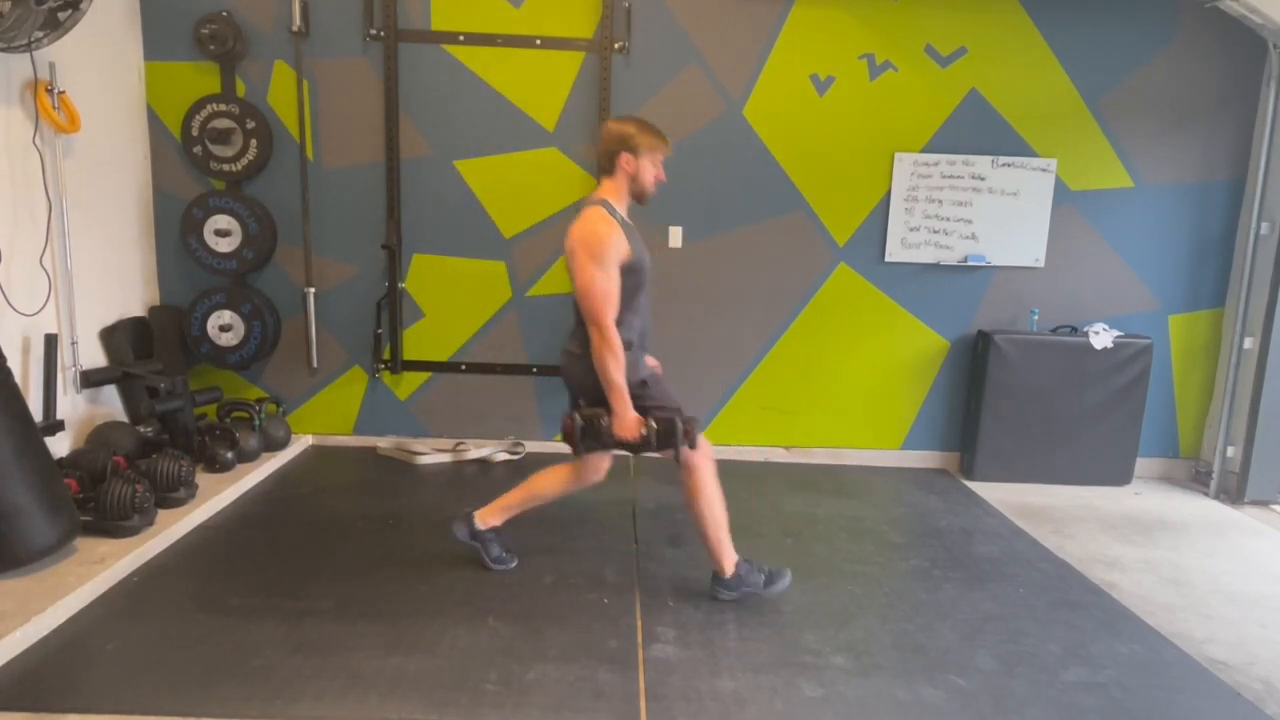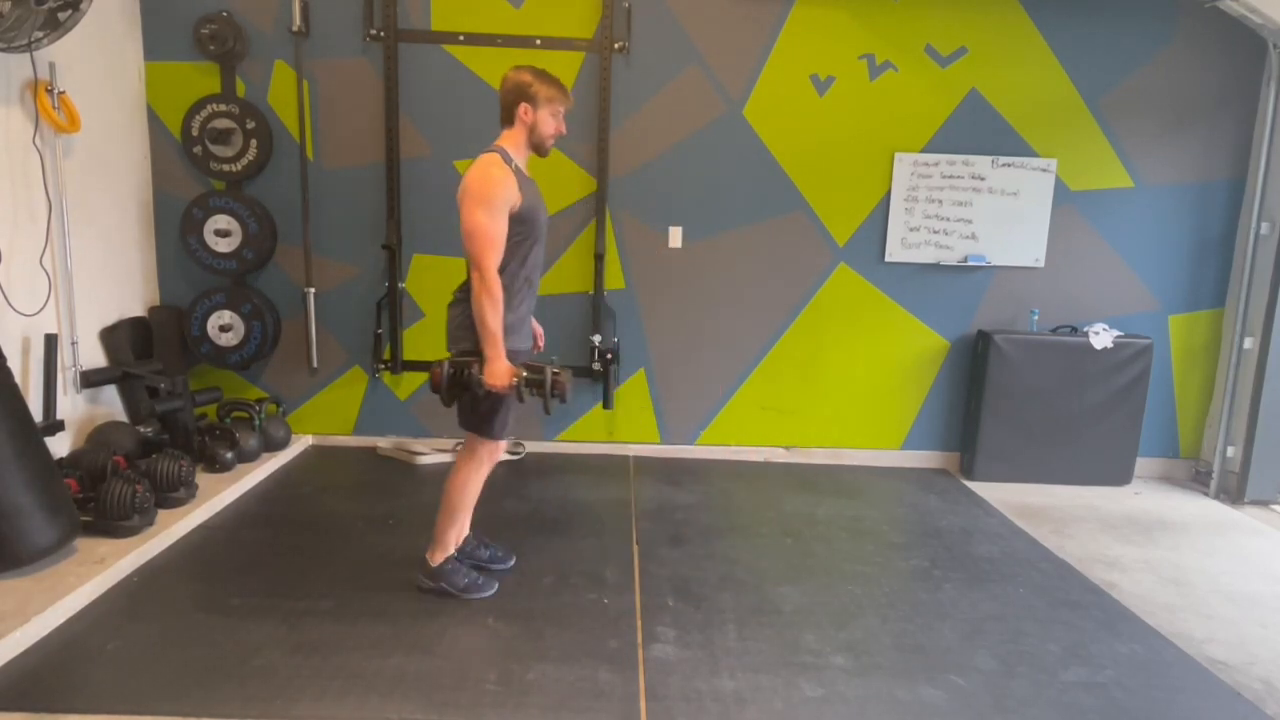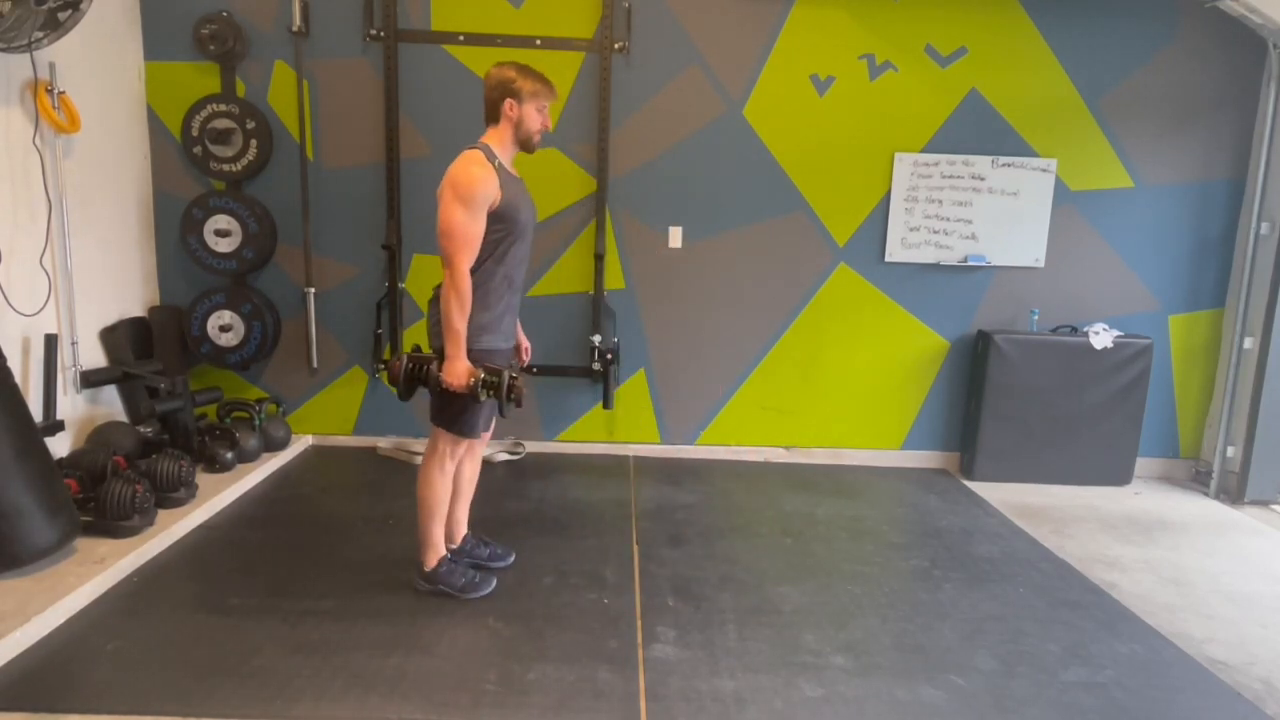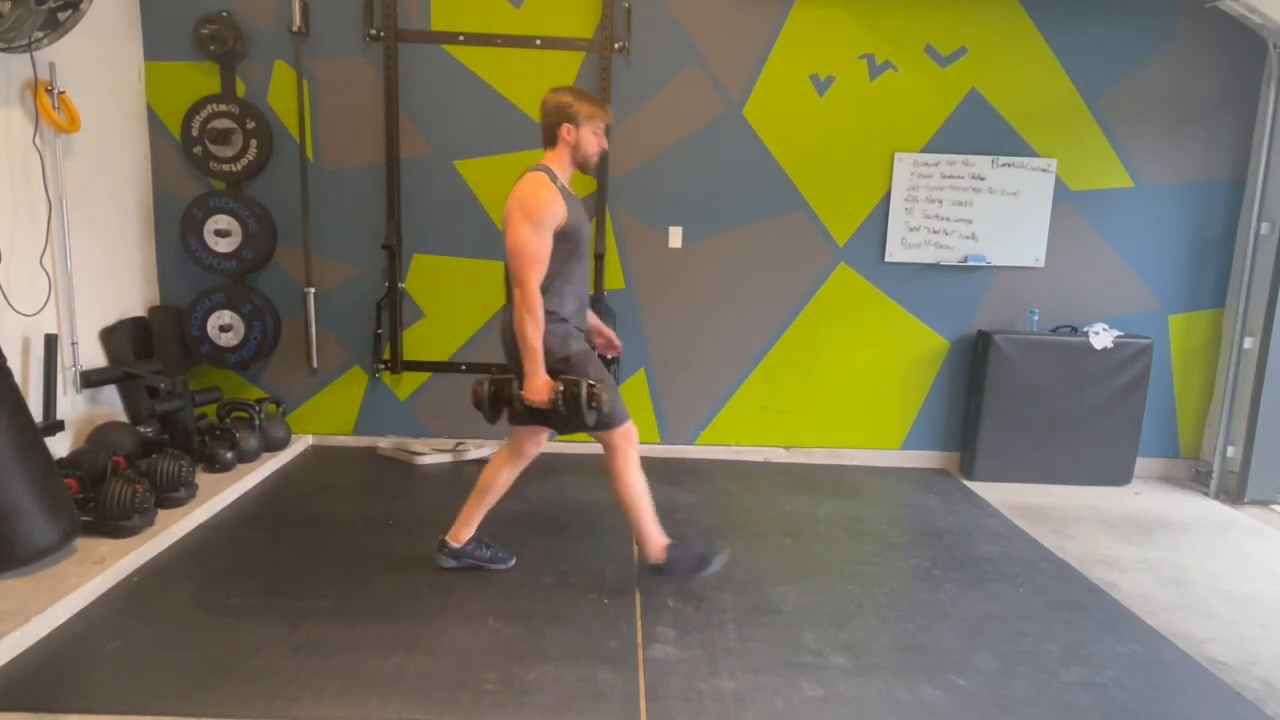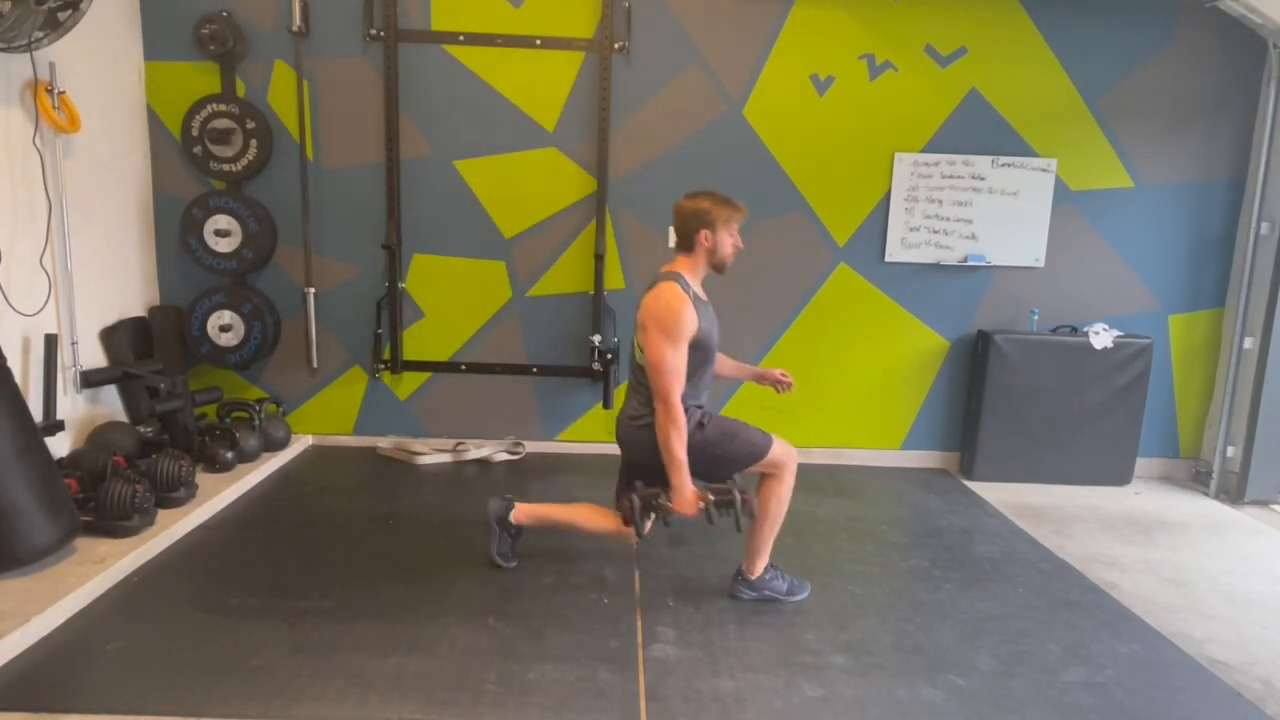
dt=0.5s
person 1, frame 1
left shoulder: (611, 217)
right shoulder: (599, 228)
right elbow: (601, 327)
left wrist: (639, 356)
right wrist: (621, 407)
left hip: (616, 362)
right hip: (608, 369)
left knee: (589, 470)
right knee: (694, 454)
left ankle: (482, 523)
right ankle: (730, 572)
person 1, frame 2
left shoulder: (514, 173)
right shoulder: (492, 174)
right elbow: (484, 273)
left wrist: (526, 321)
right wrist: (495, 354)
left hip: (506, 332)
right hip: (487, 337)
left knee: (484, 443)
right knee: (485, 448)
left ankle: (458, 541)
right ankle: (439, 562)
person 1, frame 3
left shoulder: (503, 172)
right shoulder: (474, 172)
right elbow: (458, 270)
left wrist: (514, 329)
right wrist: (456, 353)
left hip: (492, 334)
right hip: (470, 338)
left knee: (476, 439)
right knee: (449, 446)
left ankle: (458, 540)
right ankle: (433, 563)
person 1, frame 4
left shoulder: (556, 190)
right shoulder: (538, 194)
right elbow: (526, 289)
left wrist: (592, 324)
right wrist: (535, 370)
left hip: (558, 336)
right hip: (548, 343)
left knee: (525, 444)
right knee: (621, 438)
left ankle: (457, 541)
right ankle: (659, 552)
person 1, frame 5
left shoulder: (685, 287)
right shoulder: (671, 303)
right elbow: (668, 403)
left wrist: (756, 372)
right wrist: (681, 483)
left hip: (648, 425)
right hip: (663, 428)
left knee: (629, 527)
right knee: (783, 460)
left ankle: (514, 516)
right ankle: (755, 574)
